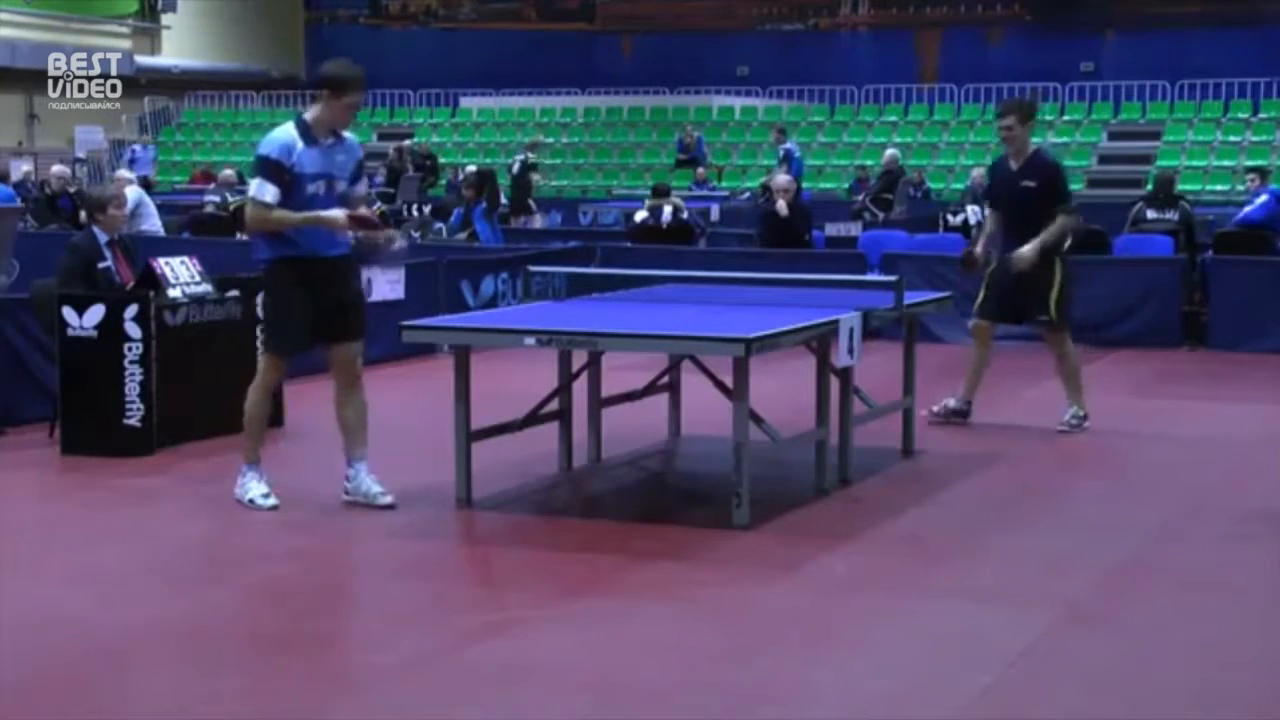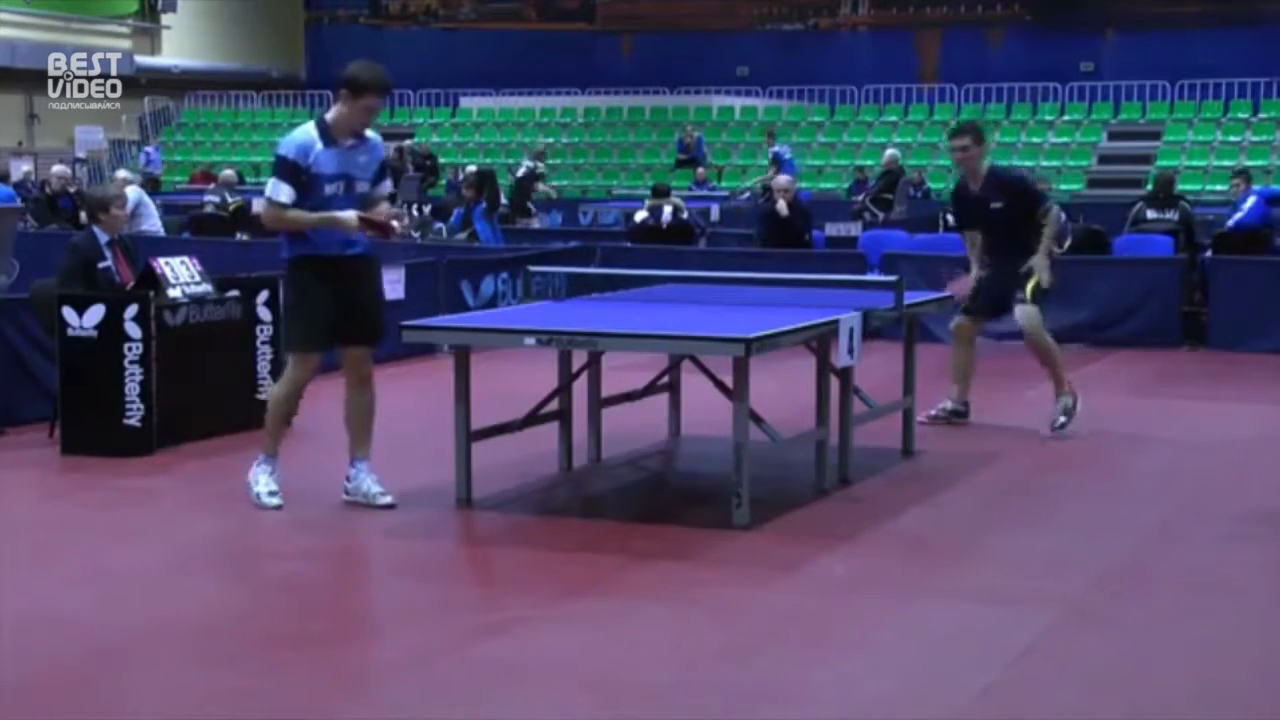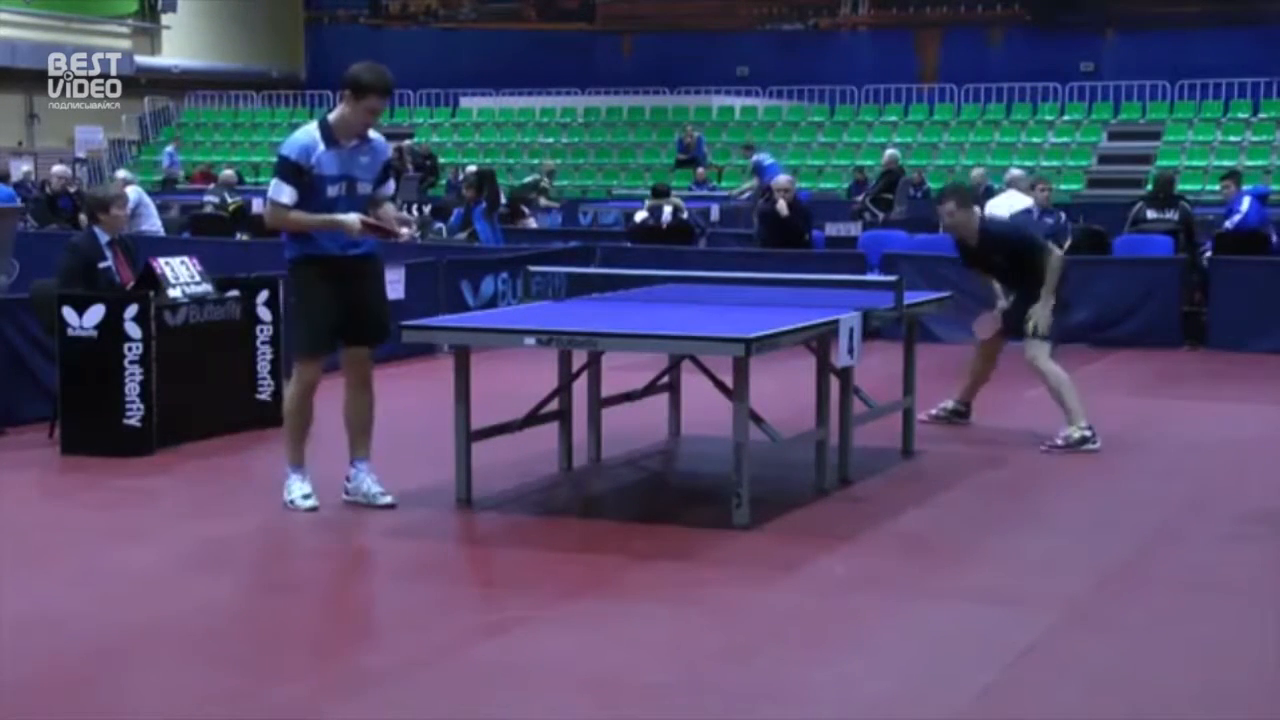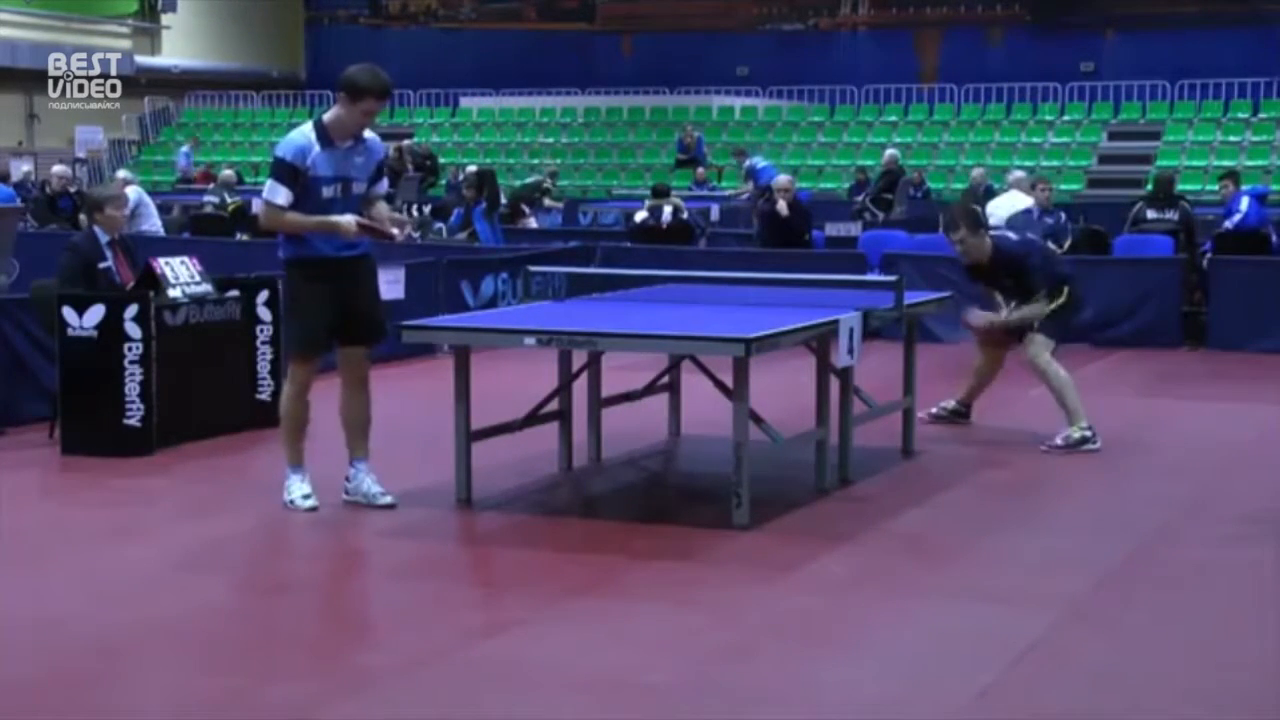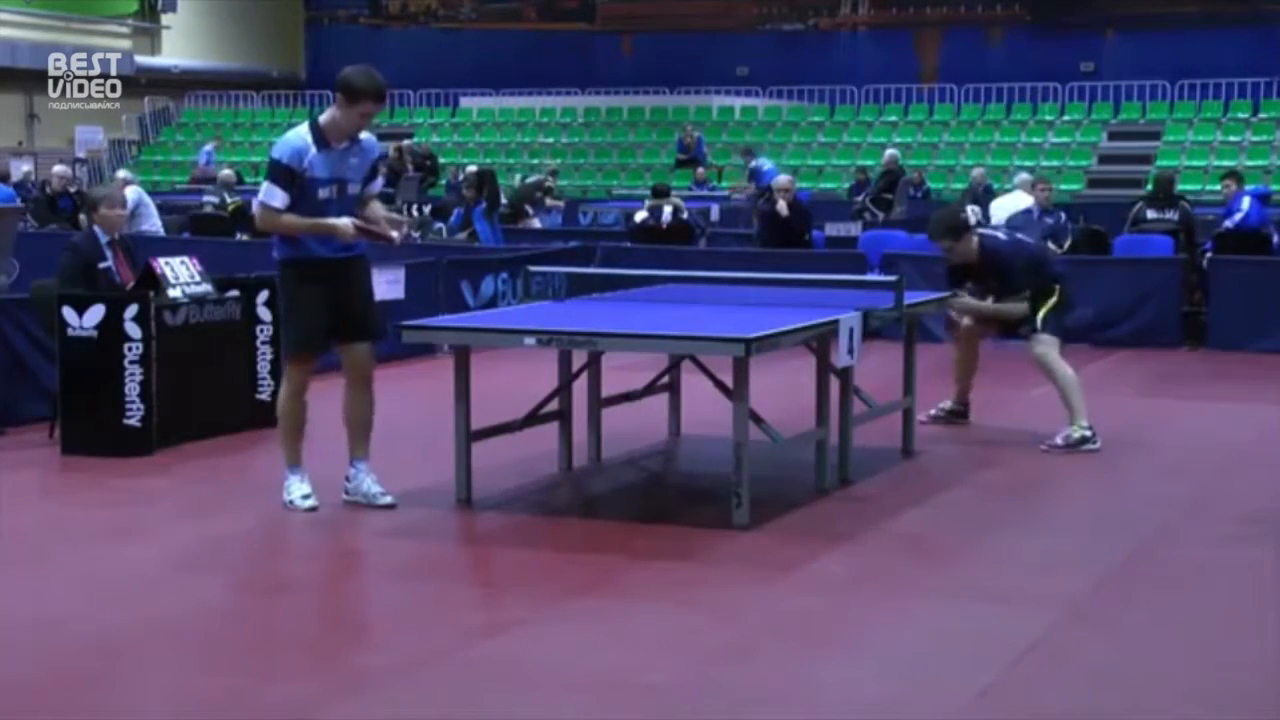
dt=0.3s
person 1, frame 1
left shoulder: (350, 147)
right shoulder: (280, 145)
right elbow: (255, 217)
left wrist: (375, 230)
right wrist: (319, 219)
left hip: (337, 267)
right hip: (289, 270)
left knee: (350, 372)
right knee: (270, 373)
left ankle: (356, 474)
right ankle: (250, 473)
person 1, frame 2
left shoulder: (375, 147)
right shoulder: (299, 145)
right elbow: (271, 215)
left wrist: (387, 219)
right wrist: (332, 219)
left hip: (358, 265)
right hip: (310, 266)
left knee: (361, 371)
right knee: (301, 371)
left ankle: (358, 472)
right ankle: (264, 464)
person 1, frame 3
left shoulder: (378, 148)
right shoulder: (301, 146)
right elbow: (274, 215)
left wrist: (392, 220)
right wrist: (336, 221)
left hip: (362, 266)
right hip: (314, 268)
left knee: (361, 372)
right knee: (307, 375)
left ankle: (358, 473)
right ankle: (295, 473)
person 1, frame 4
left shoulder: (373, 147)
right shoulder: (297, 147)
right elbow: (269, 216)
left wrist: (385, 218)
right wrist: (331, 223)
left hip: (355, 266)
right hip: (308, 270)
left knee: (357, 372)
right knee: (301, 374)
left ankle: (358, 473)
right ankle: (295, 475)
person 1, frame 5
left shoulder: (367, 148)
right shoulder: (292, 149)
right elbow: (265, 218)
left wrist: (381, 219)
right wrist: (328, 226)
left hip: (350, 267)
right hip: (304, 271)
left knee: (362, 370)
right knee: (298, 375)
left ankle: (358, 473)
right ankle: (294, 475)
person 2, frame 1
left shoulder: (1048, 167)
right shoulder: (997, 168)
left elbow: (1067, 217)
left wrist: (1035, 246)
right wrist: (982, 243)
left hip: (1042, 263)
right hip: (1006, 261)
left knee: (1056, 336)
right knee: (979, 328)
left ankle: (1077, 408)
right ankle: (962, 404)
person 2, frame 2
left shoulder: (1009, 180)
right shoulder: (959, 194)
left elbow: (1052, 212)
left wrist: (1042, 255)
right wrist: (975, 268)
left hip: (1028, 262)
right hip: (995, 266)
left knee: (1027, 321)
right knee: (961, 327)
left ankle: (1065, 393)
right ankle: (957, 405)
person 2, frame 3
left shoulder: (1003, 233)
right shoulder: (963, 243)
left elbow: (1054, 255)
left wrist: (1045, 302)
right wrist: (1001, 298)
left hip: (1040, 295)
right hip: (1019, 292)
left knee: (1036, 355)
right knee: (987, 343)
left ankle: (1082, 430)
right ankle: (960, 405)
person 2, frame 4
left shoulder: (1016, 253)
right shoulder: (973, 259)
left elbow: (1039, 307)
left wrist: (993, 320)
right wrist: (1003, 311)
left hip: (1057, 294)
right hip: (1024, 296)
left knee: (1035, 352)
right knee: (992, 344)
left ankle: (1082, 430)
right ankle: (962, 405)
person 2, frame 5
left shoulder: (1003, 253)
right shoulder: (960, 257)
left elbow: (1022, 308)
right elbow: (960, 291)
left wrist: (976, 307)
right wrist: (966, 309)
left hip: (1045, 290)
left knee: (1043, 351)
right knee: (966, 333)
left ankle: (1082, 429)
right ankle: (959, 405)
